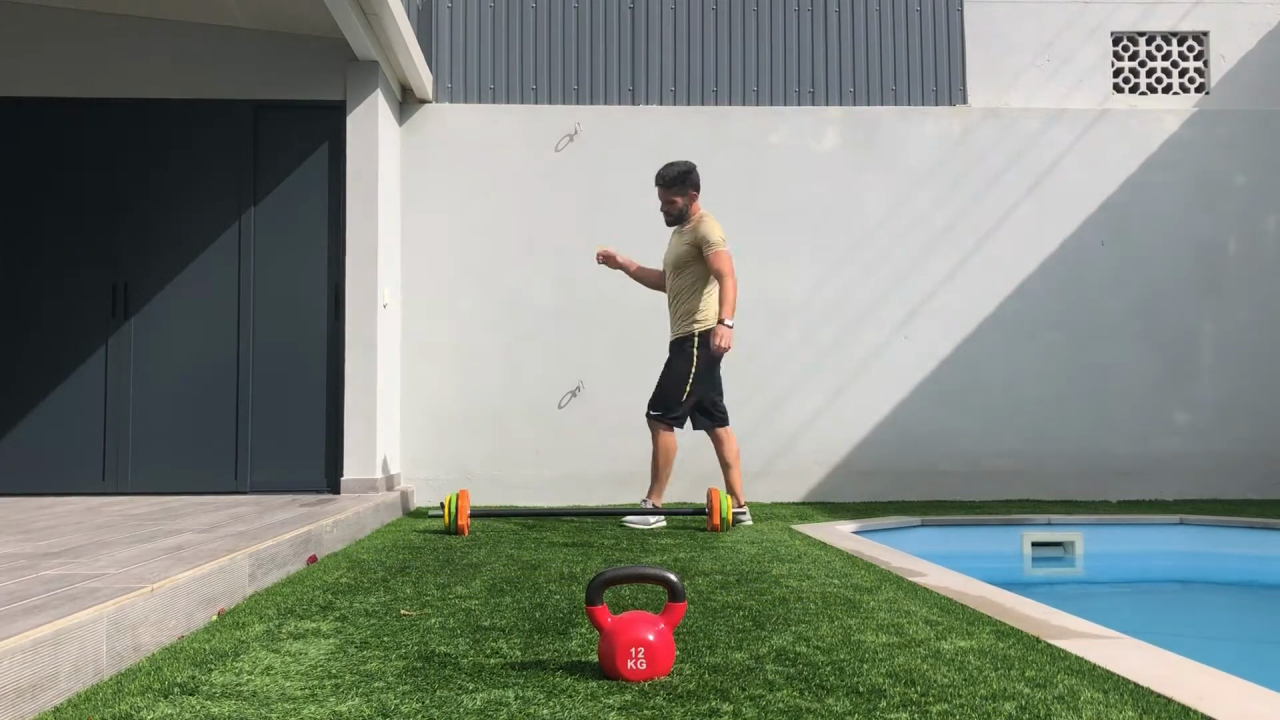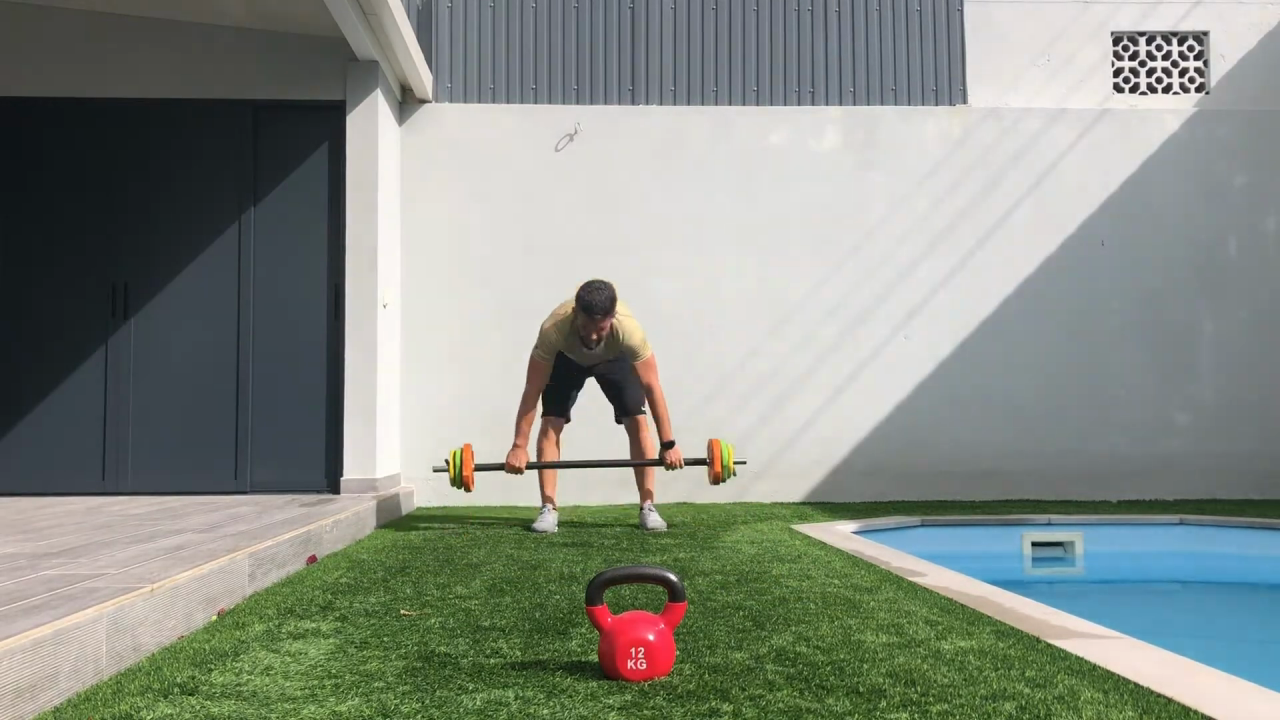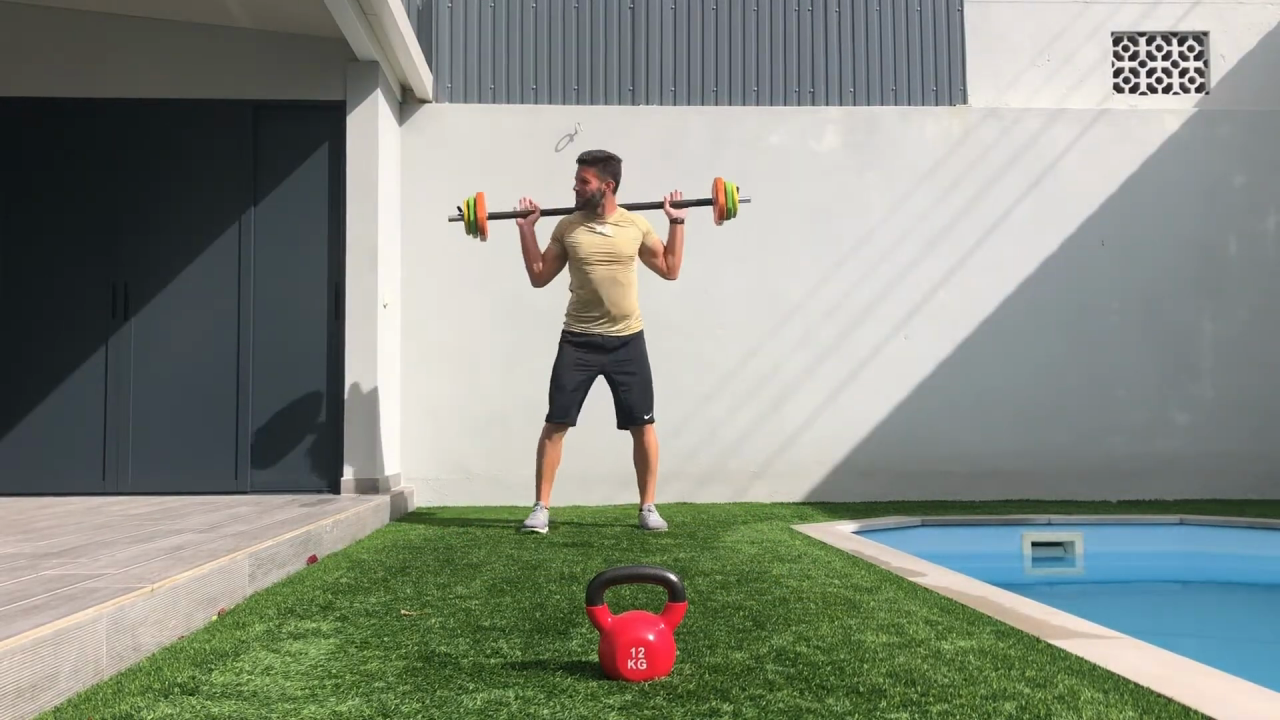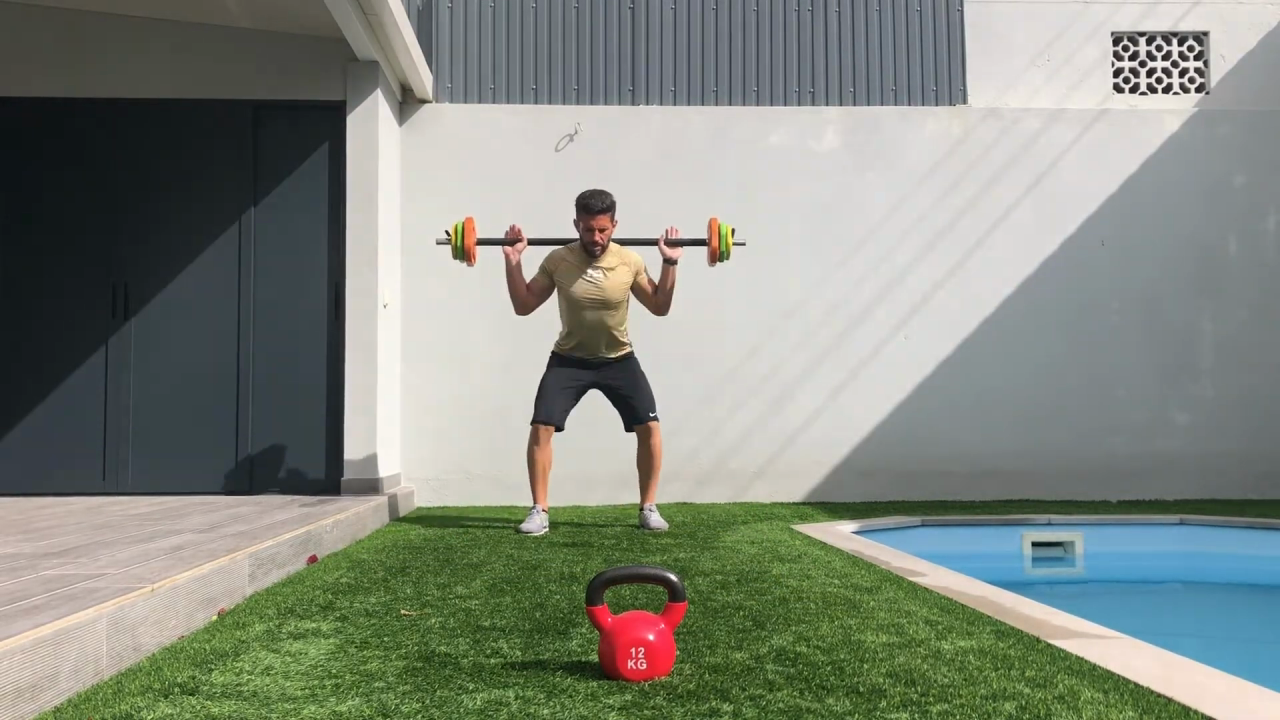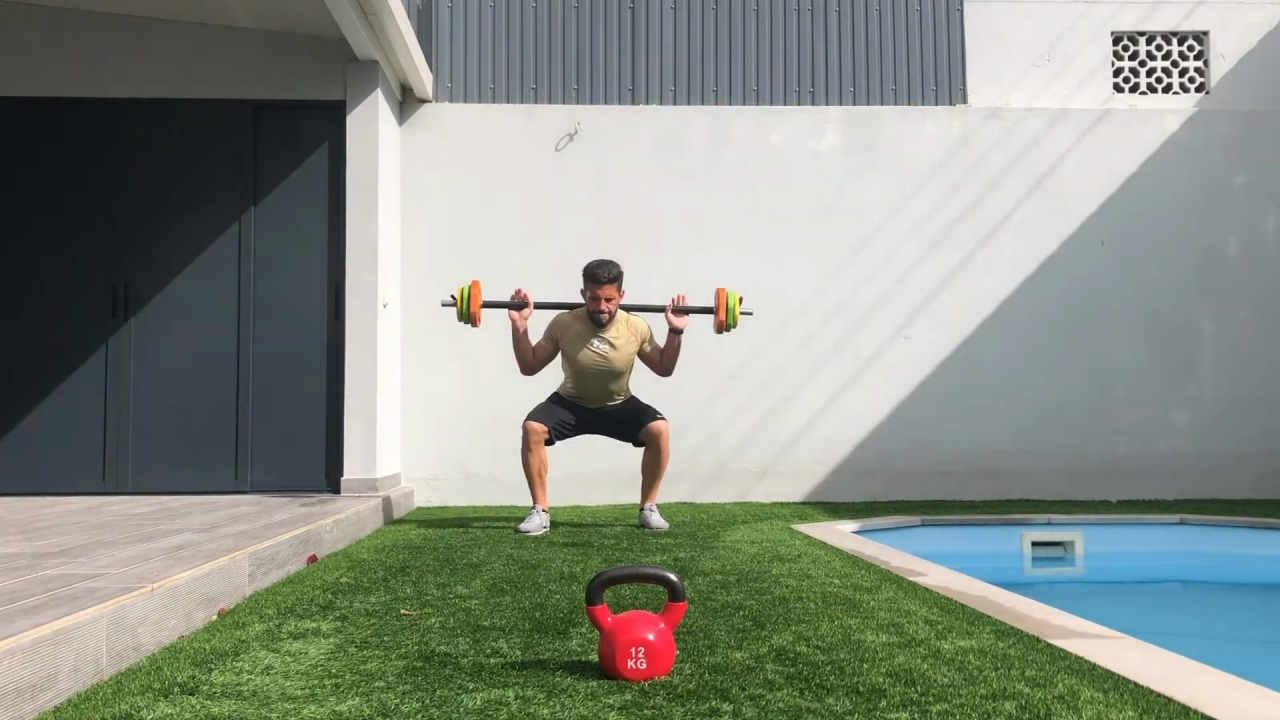
dt=1s
person 1, frame 1
left shoulder: (705, 227)
right shoulder: (679, 232)
left elbow: (727, 278)
right elbow: (666, 281)
left wrist: (725, 325)
right wrist: (623, 264)
left hip: (697, 336)
right hip: (690, 338)
left knee: (662, 419)
right knee: (716, 423)
left ankle: (653, 506)
right ankle: (738, 506)
person 1, frame 2
left shoulder: (628, 329)
right shoulder: (555, 328)
left elbow: (653, 388)
right elbow: (532, 391)
left wrist: (669, 445)
right wrist: (519, 446)
left hip: (614, 360)
right hip: (566, 361)
left knee: (637, 419)
right knee: (552, 421)
left ankle: (647, 506)
right ankle: (548, 507)
person 1, frame 3
left shoulder: (637, 225)
right shoulder: (567, 227)
left elbow: (670, 270)
right elbow: (539, 277)
left wrist: (676, 222)
right wrist: (527, 229)
left hip: (627, 341)
right hip: (578, 341)
left knee: (644, 426)
right knee: (555, 424)
left ankle: (648, 508)
right ankle: (541, 507)
person 1, frame 4
left shoulder: (629, 261)
right shoulder: (558, 261)
left elbow: (659, 307)
right elbow: (523, 306)
left wrist: (669, 263)
right wrist: (513, 263)
left hip: (618, 358)
right hip: (570, 360)
left knee: (649, 427)
right knee: (541, 427)
left ankle: (649, 508)
right ankle: (540, 510)
person 1, frame 5
left shoulder: (636, 328)
right shoulder: (563, 323)
left elbow: (664, 368)
right elbow: (529, 366)
left wrist: (676, 331)
right wrist: (518, 326)
left hip: (619, 405)
right hip: (571, 404)
left knee: (659, 430)
right knee: (533, 429)
left ankle: (648, 509)
right ankle: (540, 513)
